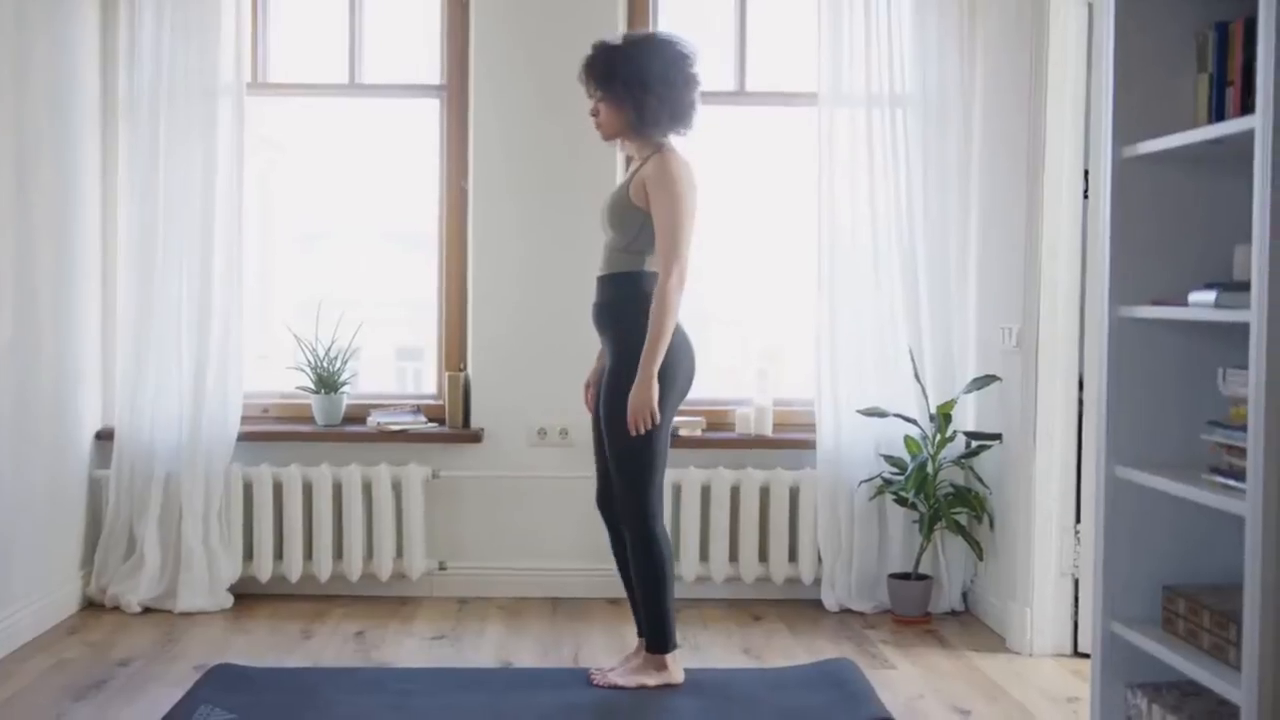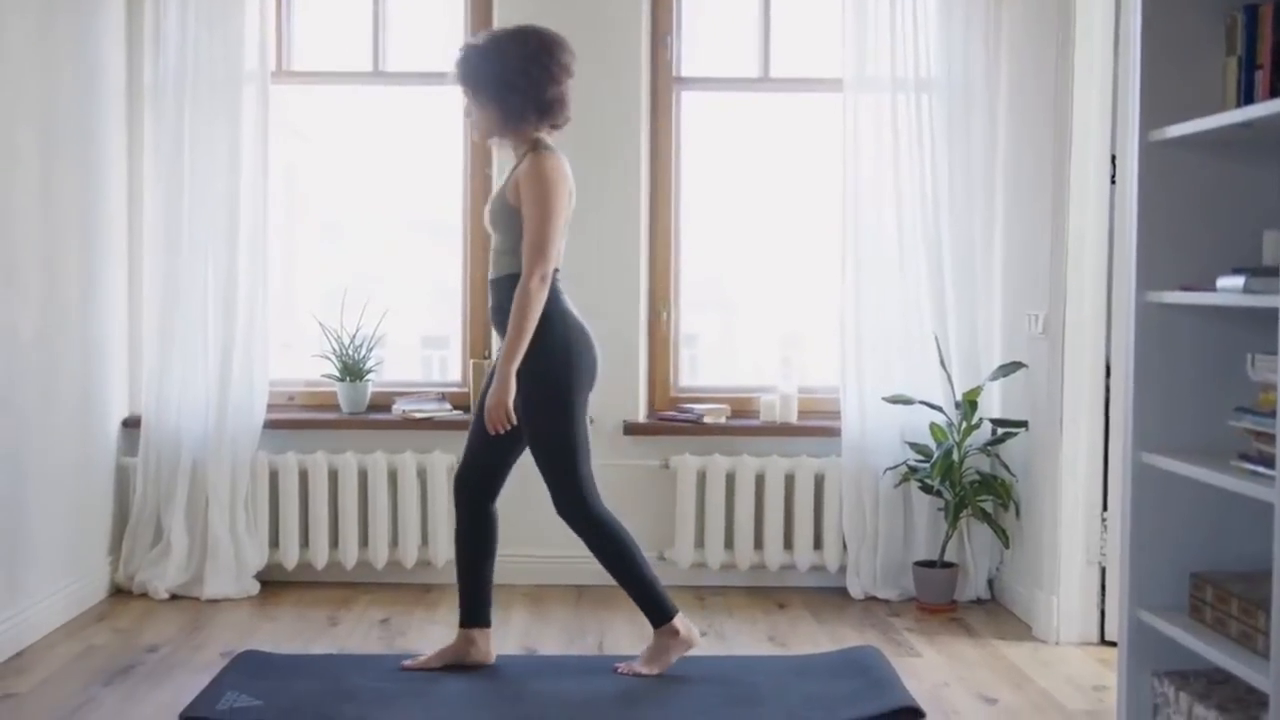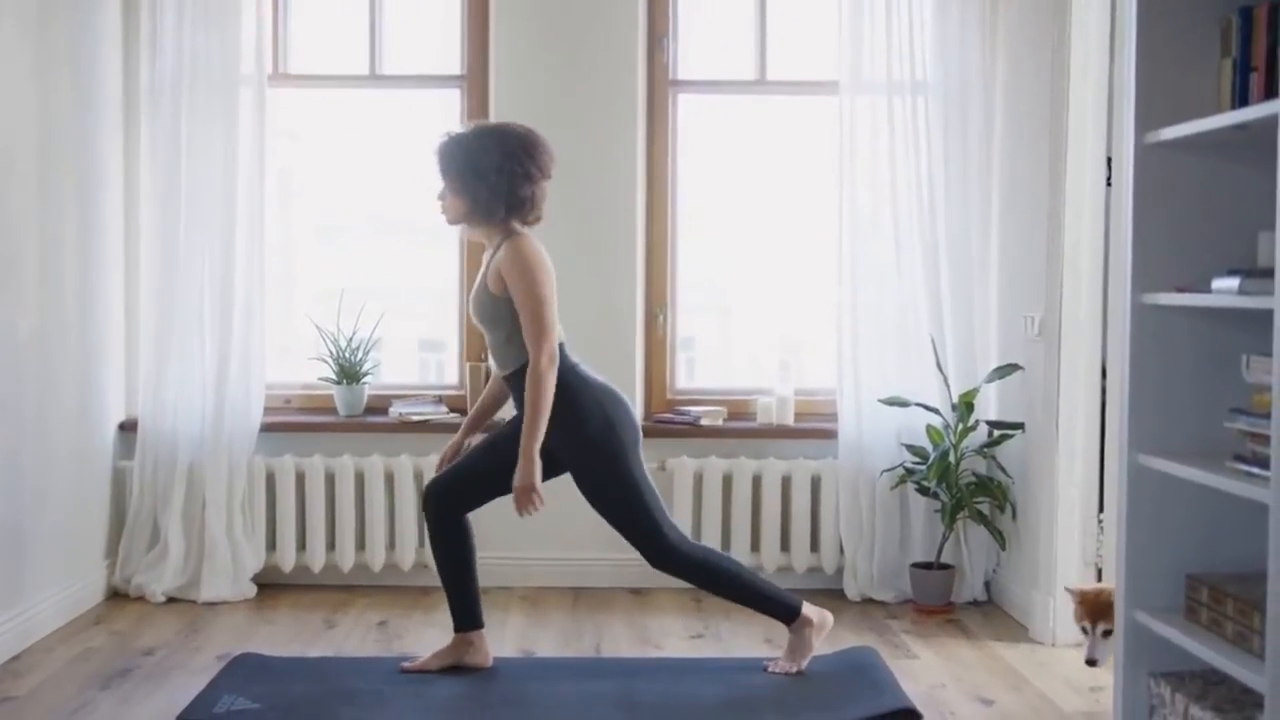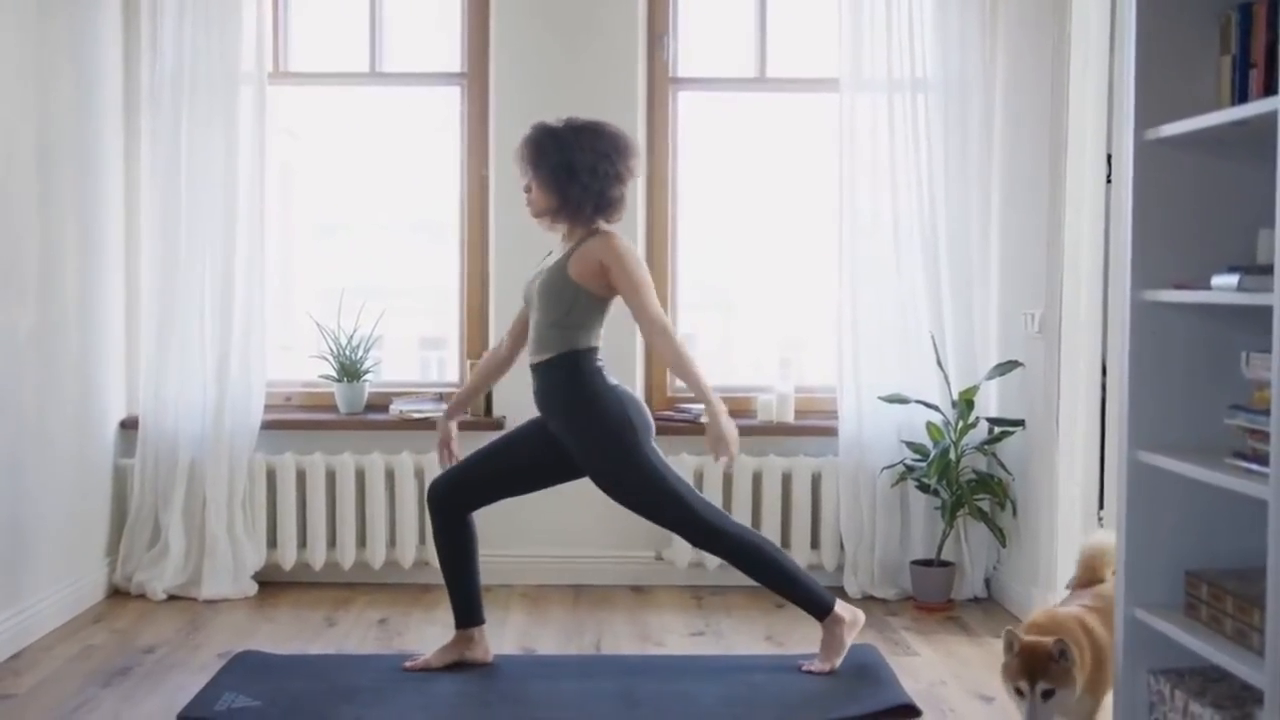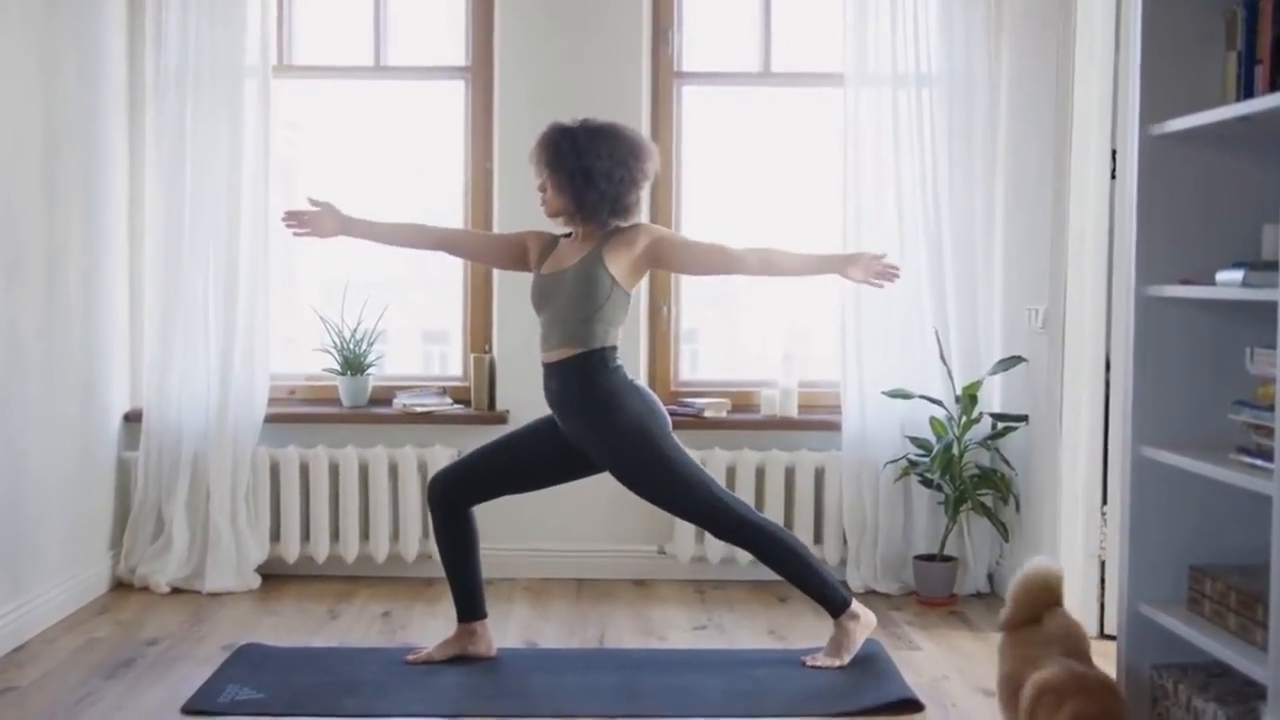
dt=1s
person 1, frame 1
left shoulder: (666, 167)
right shoulder: (640, 167)
left elbow: (670, 276)
left wrist: (648, 373)
right wrist: (603, 363)
left hip: (649, 353)
right hip: (627, 350)
left knee: (636, 507)
right knee: (617, 504)
left ankle: (661, 657)
right ankle: (649, 640)
person 1, frame 2
left shoulder: (543, 167)
right shoulder: (524, 163)
left elbow: (536, 275)
left wrist: (505, 373)
left hip: (549, 352)
right hip: (531, 349)
left knee: (575, 501)
right knee: (472, 488)
left ankle: (671, 627)
right ankle: (473, 638)
person 1, frame 3
left shoulder: (520, 253)
right shoulder: (498, 253)
left elbow: (544, 358)
right elbow: (512, 363)
left wrist: (529, 460)
right wrist: (465, 435)
left hip: (587, 419)
right hip: (557, 417)
left knee: (663, 548)
right knee: (442, 498)
left ankle: (804, 619)
right ankle: (468, 641)
person 1, frame 4
left shoulder: (605, 248)
right shoulder: (559, 256)
left elbow: (660, 330)
right elbow: (512, 344)
left wrist: (713, 405)
right wrist: (454, 410)
left hip: (598, 417)
right hip: (563, 421)
left knee: (704, 526)
right knee: (447, 494)
left ankle: (836, 616)
right ankle: (469, 638)
person 1, frame 5
left shoulder: (634, 243)
right shoulder: (540, 248)
left elbow: (740, 259)
right elbow: (442, 238)
left wrist: (838, 263)
right wrist: (348, 226)
left hip: (616, 414)
right hip: (572, 421)
left knee: (727, 517)
right knee: (448, 490)
left ankle: (849, 614)
right ankle: (472, 633)
